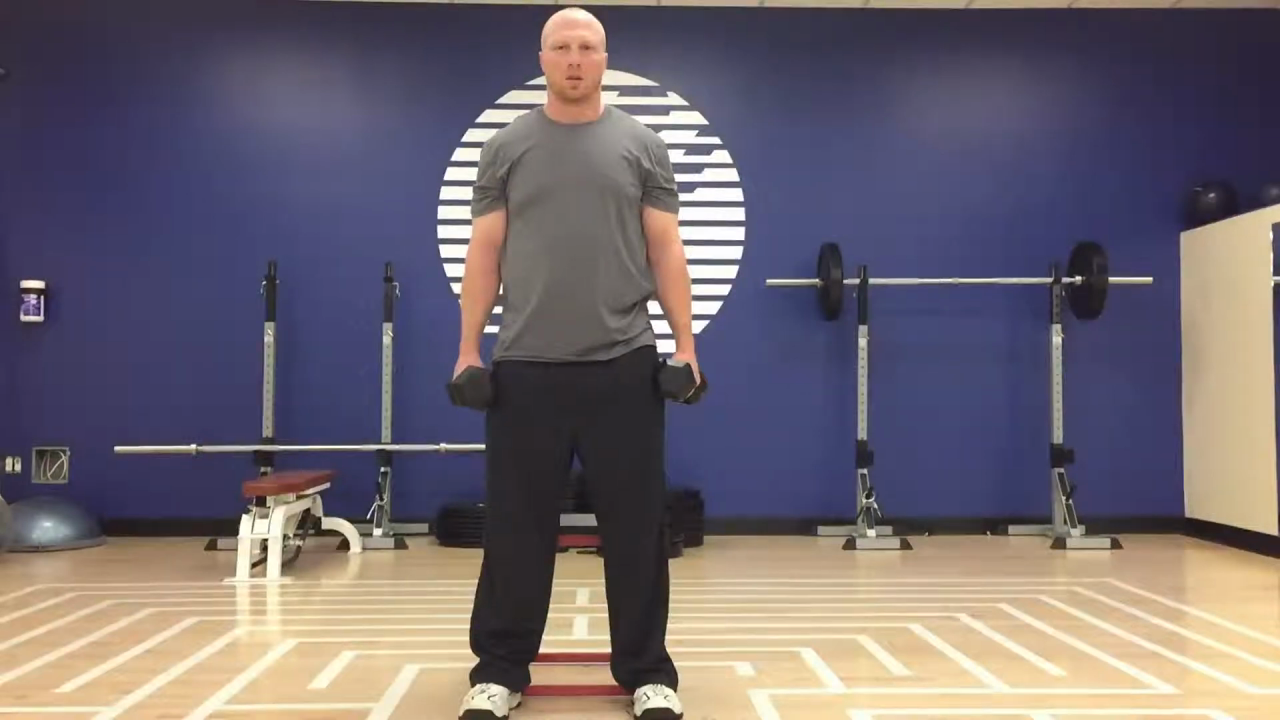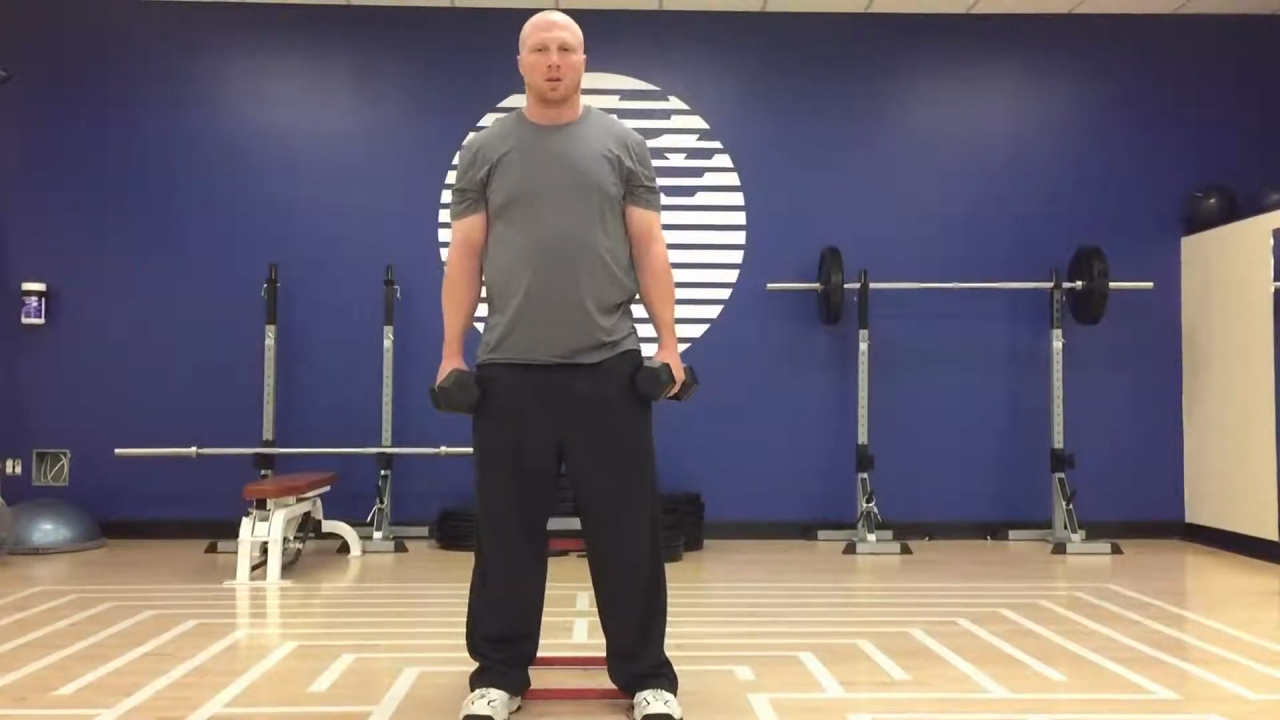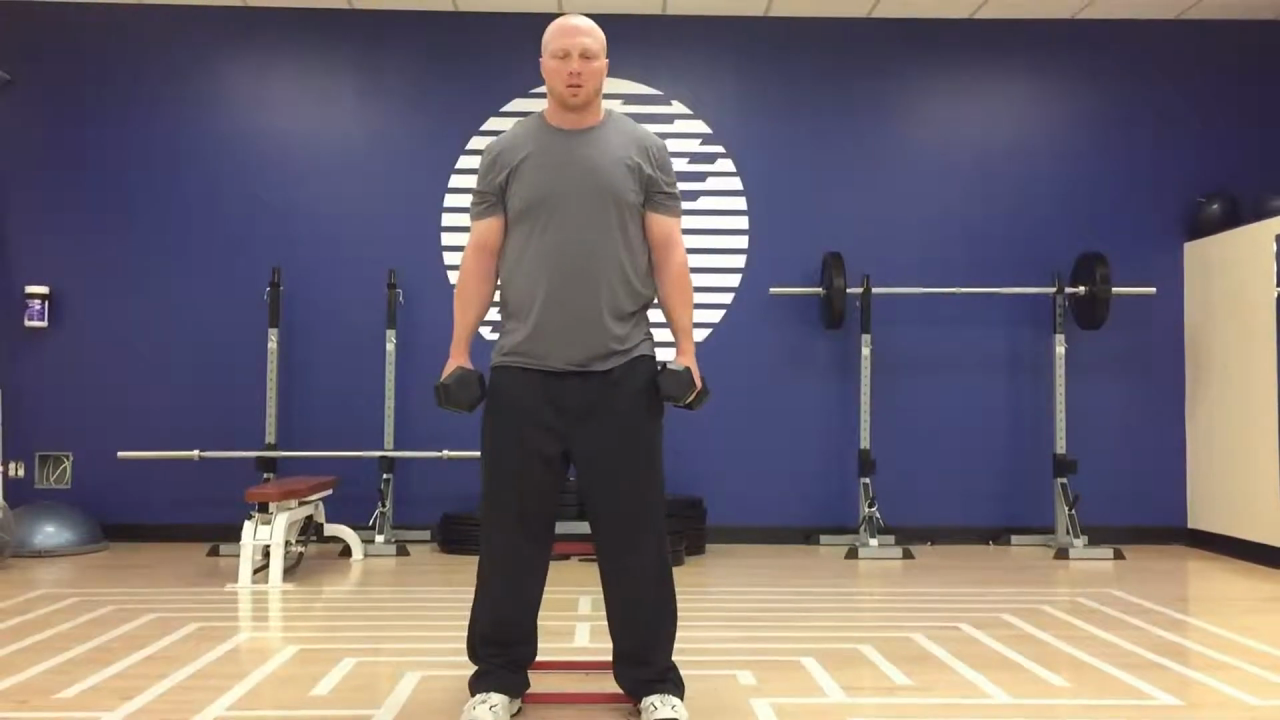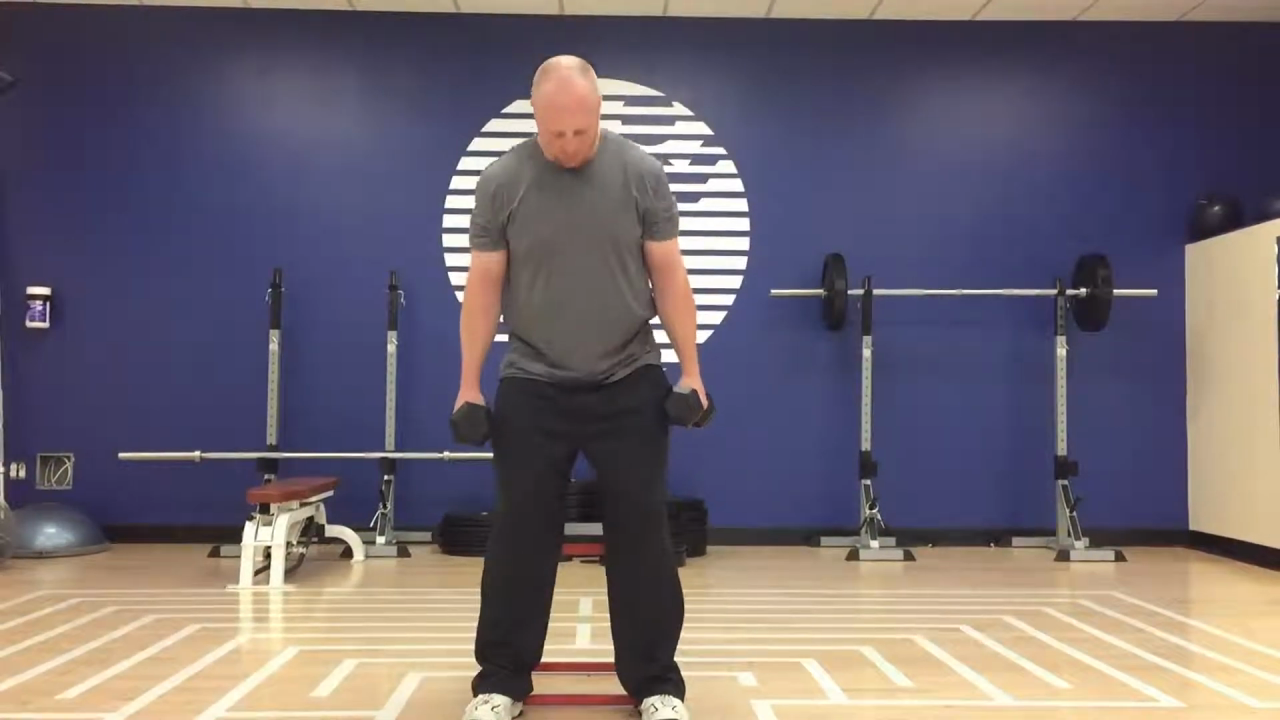
dt=0.5s
person 1, frame 1
left shoulder: (641, 146)
right shoulder: (507, 147)
left elbow: (666, 249)
right elbow: (485, 251)
left wrist: (685, 343)
right wrist: (469, 347)
left hip: (623, 365)
right hip: (526, 367)
left knee: (634, 525)
right knee: (517, 525)
person 1, frame 2
left shoulder: (621, 144)
right shoulder: (485, 149)
left elbow: (648, 248)
right elbow: (465, 255)
left wrist: (667, 342)
right wrist: (452, 351)
left hip: (609, 366)
right hip: (511, 370)
left knee: (626, 527)
right knee: (508, 528)
person 1, frame 3
left shoulder: (642, 149)
right shoulder: (507, 152)
left elbow: (667, 254)
right elbow: (482, 255)
left wrist: (685, 348)
right wrist: (459, 350)
left hip: (621, 374)
right hip: (523, 374)
left knee: (633, 532)
right knee: (512, 530)
person 1, frame 4
left shoulder: (641, 172)
right shoulder: (502, 181)
left elbow: (669, 275)
right elbow: (484, 286)
left wrist: (691, 369)
right wrist: (469, 380)
left hip: (629, 383)
right hip: (532, 385)
left knee: (640, 524)
right knee: (520, 525)
